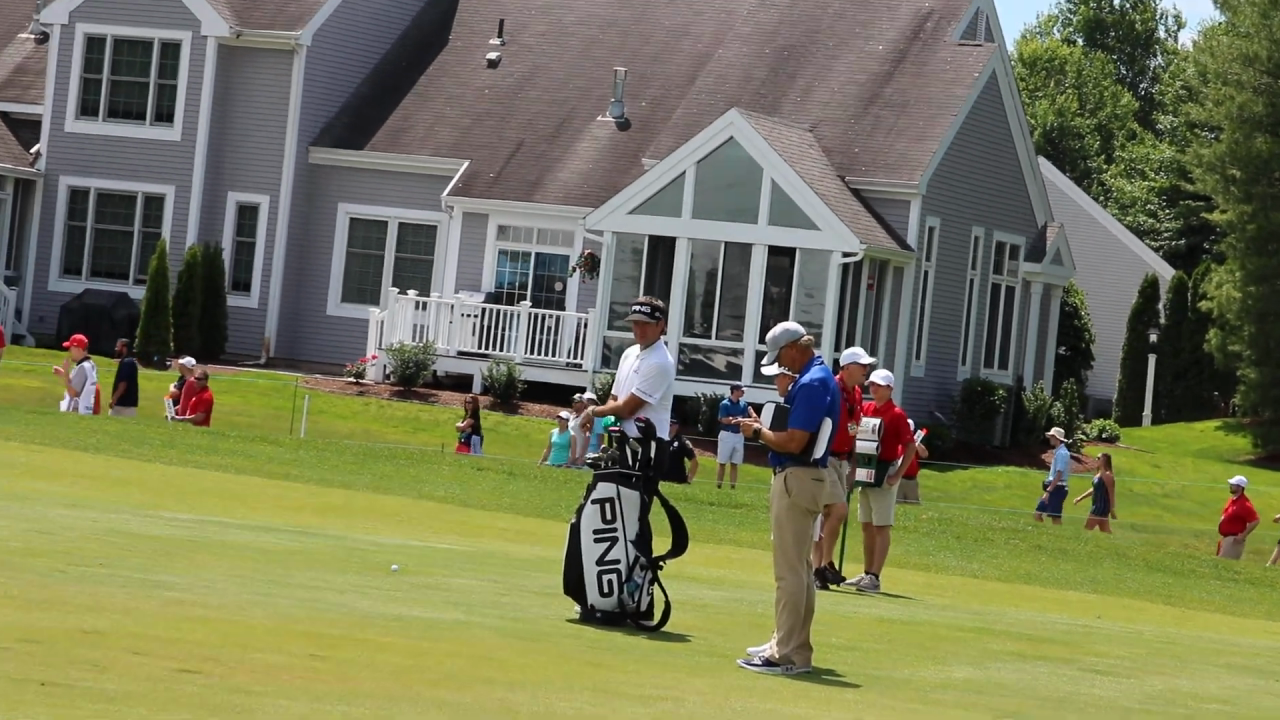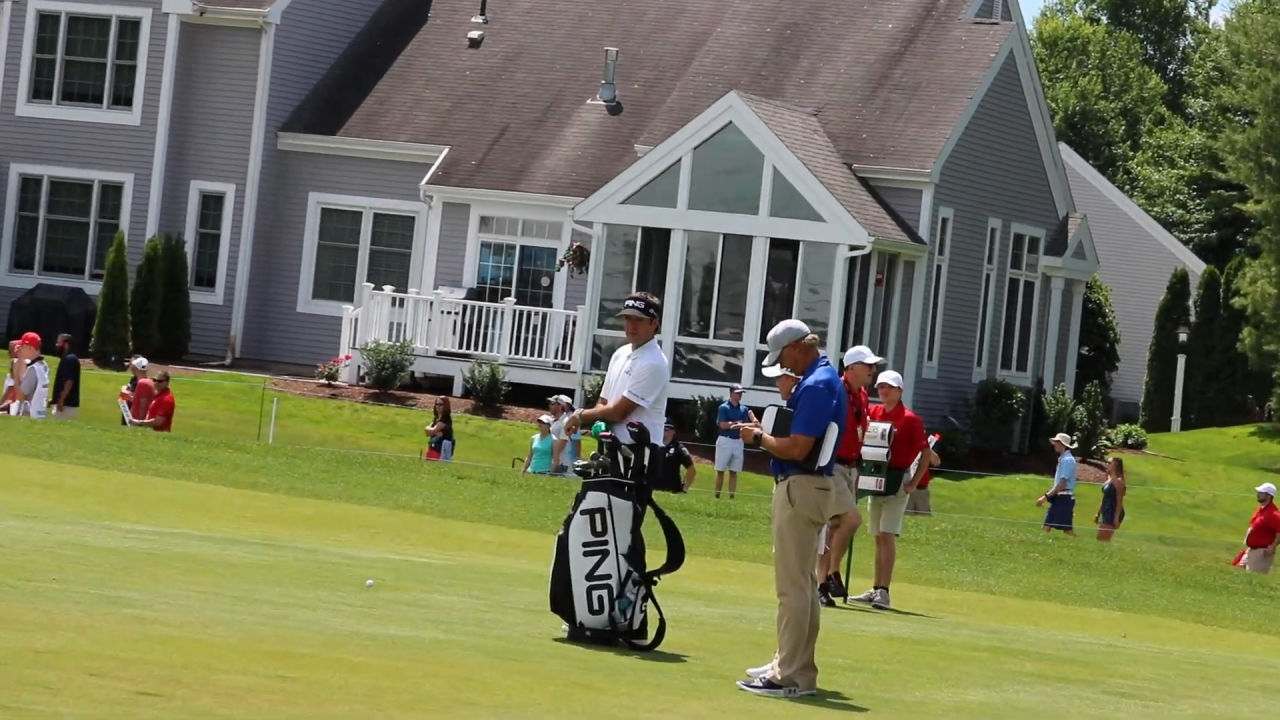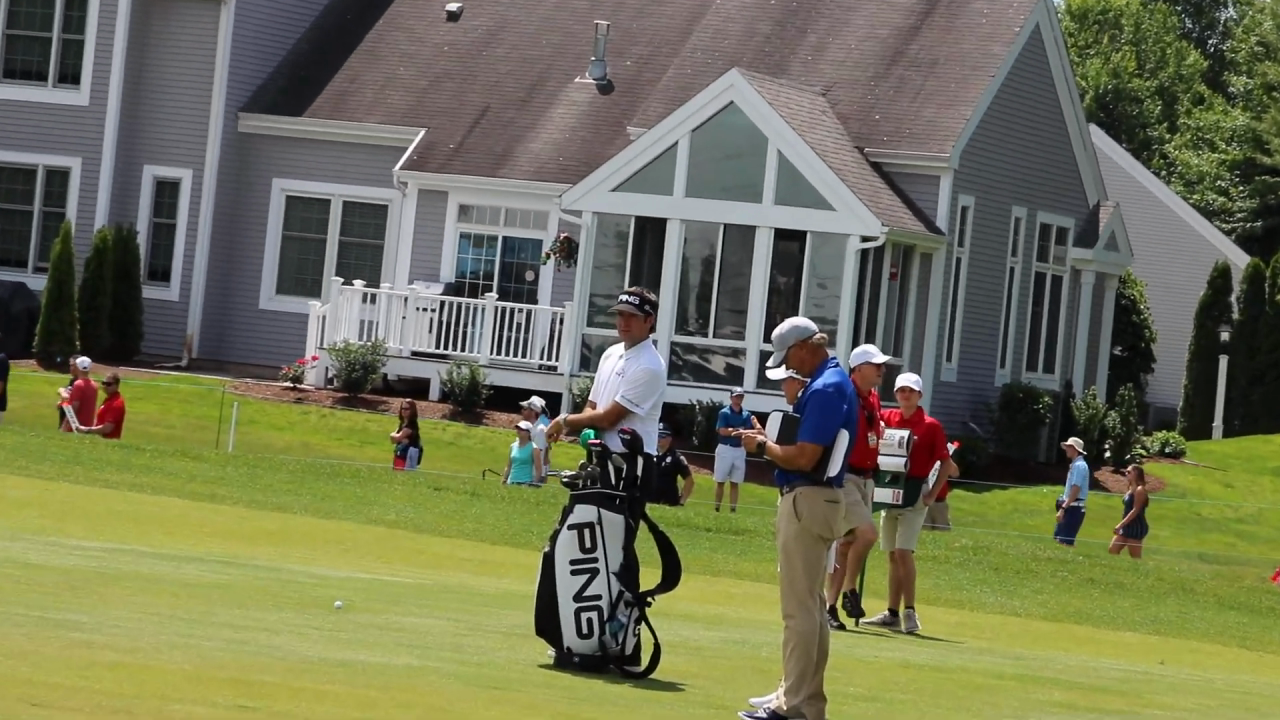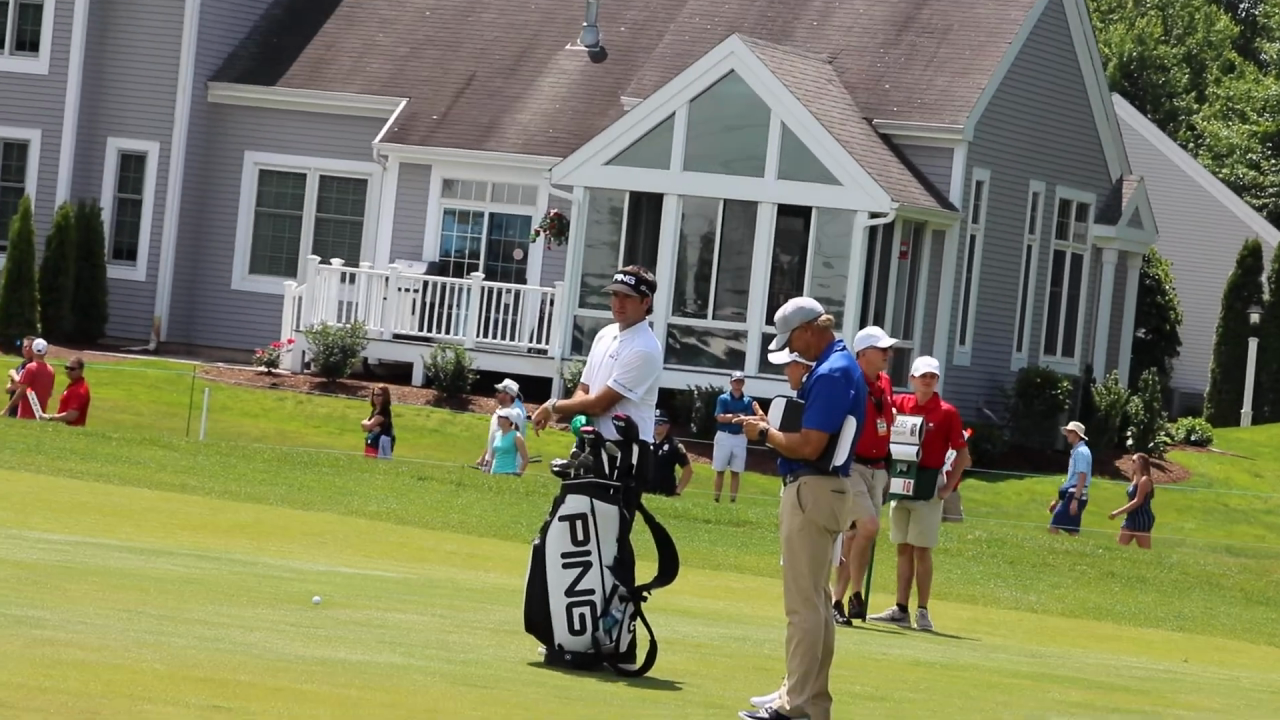
dt=0.2s
person 1, frame 1
left shoulder: (811, 383)
right shoulder: (819, 377)
left elbow: (794, 442)
left wrist: (758, 433)
right wrist: (765, 425)
left hip: (796, 479)
right hip: (804, 477)
left knee: (790, 570)
right knee: (798, 568)
left ankle: (788, 654)
right ankle: (790, 644)
person 1, frame 2
left shoulder: (816, 385)
right shoulder: (824, 379)
left elbow: (797, 449)
left wrist: (758, 438)
right wrist: (765, 431)
left hip: (799, 488)
right hip: (809, 486)
left knee: (792, 586)
right knee: (801, 584)
left ankle: (791, 675)
right ankle: (792, 665)
person 1, frame 3
left shoulder: (825, 389)
right shoulder: (833, 382)
left elbow: (804, 458)
left wrist: (762, 447)
right wrist: (769, 439)
left hip: (809, 501)
right hip: (817, 499)
left knee: (800, 607)
right knee: (810, 604)
person 1, frame 4
left shoulder: (831, 373)
right shoulder: (838, 366)
left elbow: (809, 446)
left wrist: (764, 434)
right wrist: (772, 425)
left hip: (812, 491)
right hip: (820, 489)
left knee: (803, 603)
right knee: (814, 600)
person 2, frame 1
left shoulder: (857, 394)
left wrist: (852, 466)
left hip: (842, 460)
left knee: (827, 515)
right knee: (839, 510)
left ankle: (816, 569)
right ankle: (826, 564)
person 2, frame 2
left shoulder: (862, 396)
left wrist: (857, 471)
left hip: (849, 467)
right hip: (831, 466)
left knee: (835, 525)
right knee: (852, 519)
left ankle: (822, 584)
right ankle: (832, 574)
person 2, frame 3
left shoulder: (874, 398)
left wrist: (872, 480)
left hip: (865, 478)
right hip: (843, 477)
left knee: (848, 542)
right knee: (868, 533)
left ankle: (831, 607)
right ankle: (850, 591)
person 2, frame 4
left shoulder: (885, 382)
left wrist: (887, 469)
left hip: (877, 469)
right hip: (850, 467)
left knee: (855, 536)
right knee: (869, 527)
left ankle: (837, 602)
right ankle: (855, 595)
person 3, frame 1
left shoulder: (897, 415)
right shoulder: (865, 409)
left elbow: (910, 446)
left wrist: (898, 475)
left hip: (885, 473)
left knee: (882, 527)
right knee: (867, 526)
left ankle: (874, 577)
right ankle: (867, 574)
person 3, frame 2
left shoulder: (910, 419)
right shoulder: (872, 412)
left elbow: (925, 452)
left wrist: (914, 483)
left hip: (898, 481)
left knee: (887, 535)
right knee: (879, 537)
left ankle: (884, 591)
right ankle: (876, 590)
person 3, frame 3
left shoulder: (931, 425)
right shoulder: (886, 417)
left elbow: (946, 462)
left wrist: (933, 494)
left knee: (904, 553)
right knee: (893, 555)
left ankle: (910, 612)
right ankle: (892, 614)
person 3, frame 4
left shoulder: (947, 412)
right shoulder: (899, 404)
left elbow: (963, 451)
left wrist: (949, 485)
left knee: (922, 550)
right knee: (903, 548)
left ankle: (922, 611)
right ankle: (901, 610)
